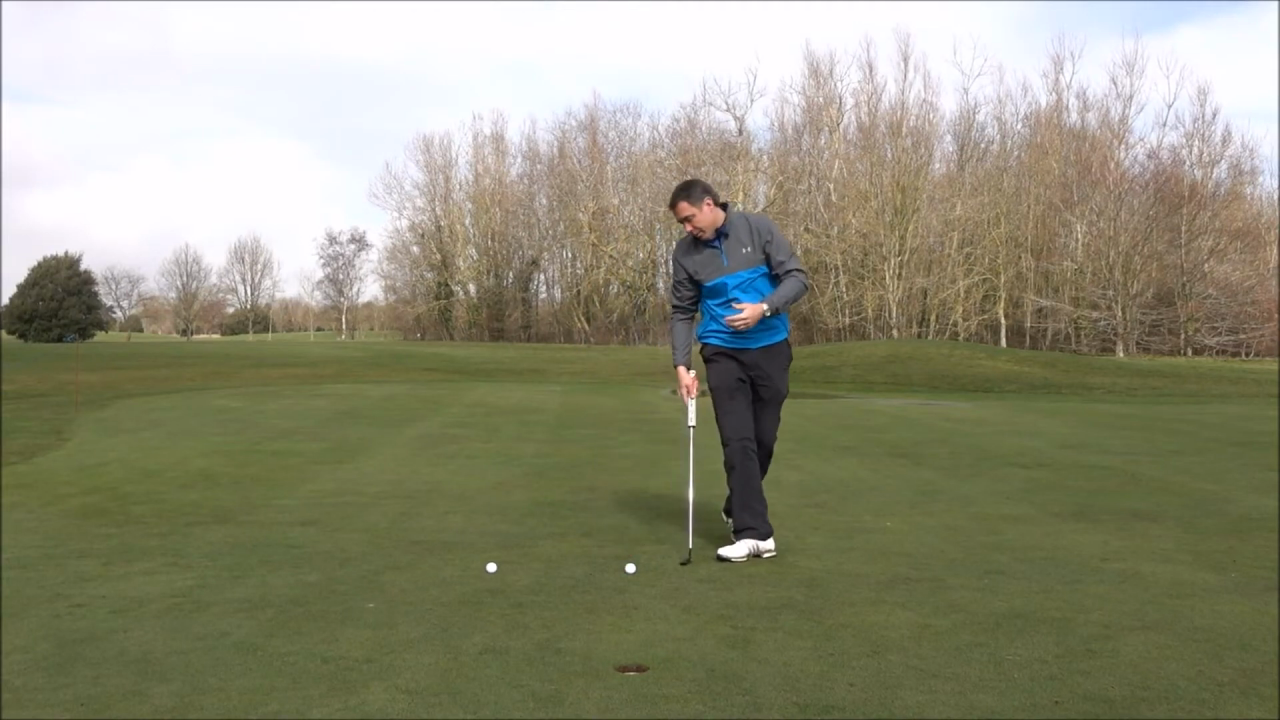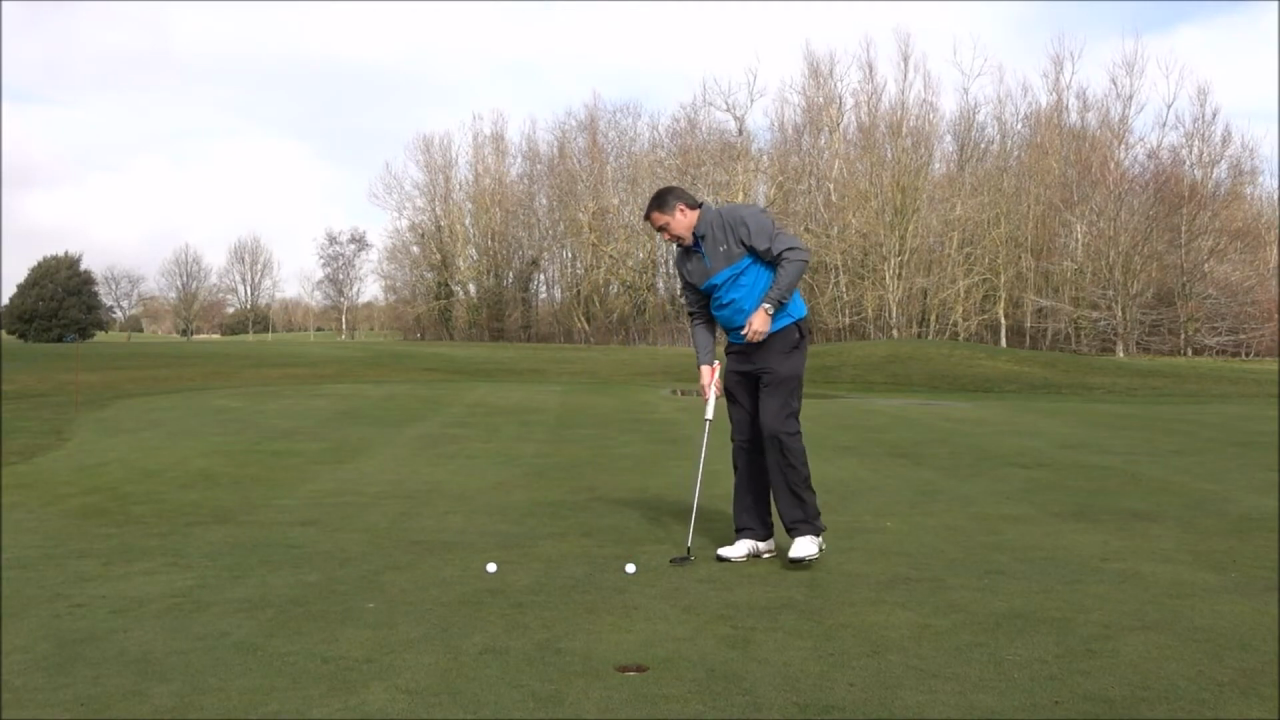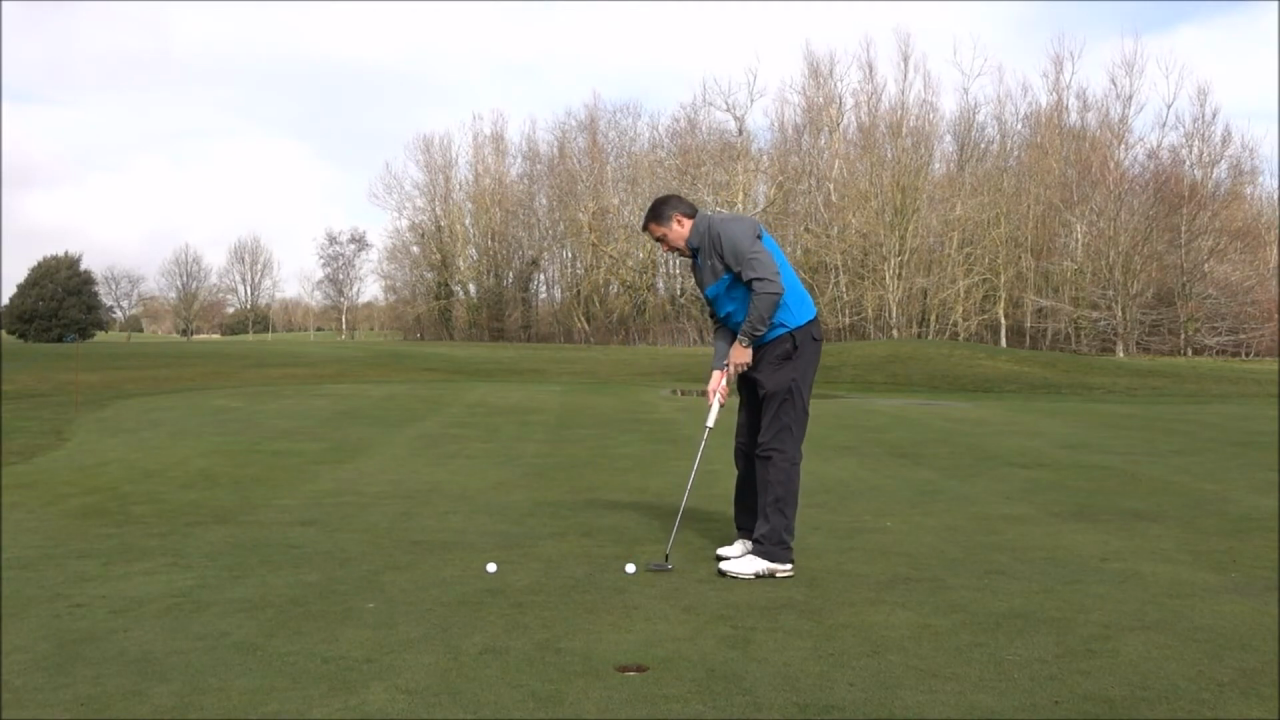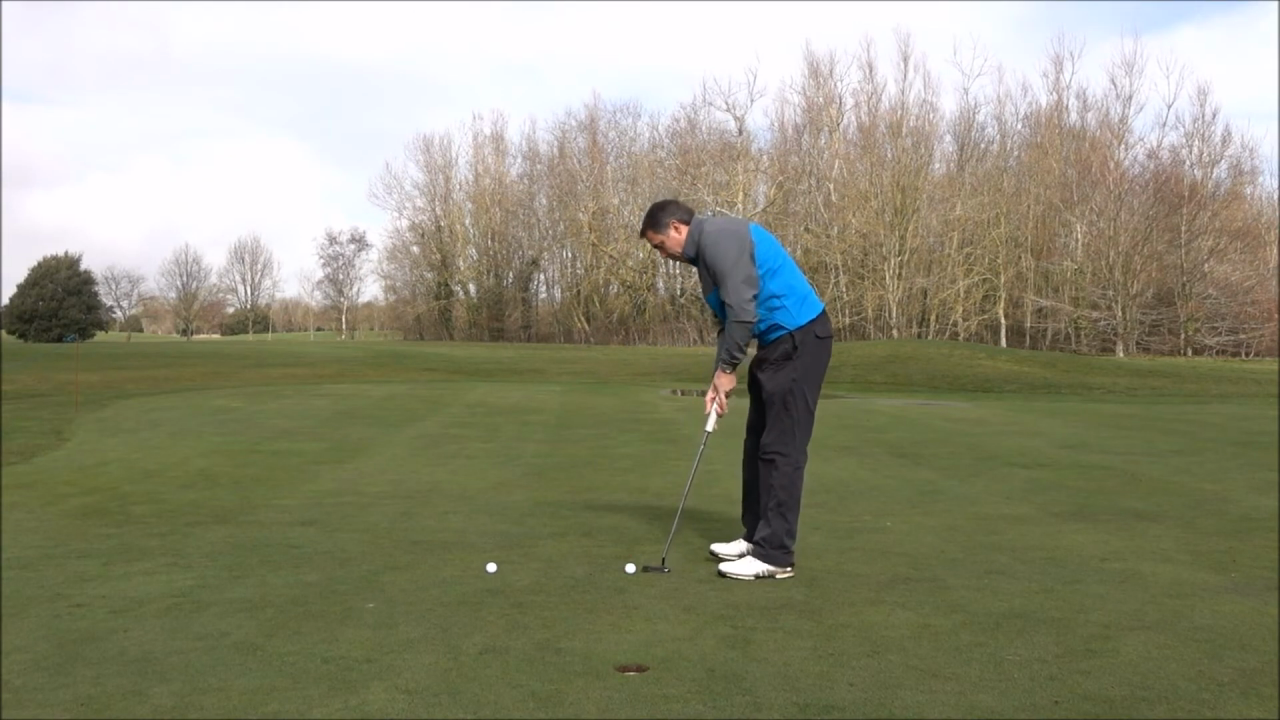
dt=0.4s
person 1, frame 1
left shoulder: (760, 228)
right shoulder: (685, 253)
left elbow: (796, 279)
right elbow: (682, 313)
left wrist: (763, 308)
right wrist: (681, 366)
left hip: (770, 350)
right hip: (723, 355)
left knee: (762, 440)
right knee: (738, 441)
left ankle: (737, 511)
right ankle: (754, 534)
person 1, frame 2
left shoulder: (740, 219)
right shoulder: (686, 260)
left elbow: (795, 256)
right elbow: (700, 317)
left wrist: (766, 308)
right wrist: (705, 364)
left hip: (781, 335)
right hip: (740, 348)
left knee: (777, 426)
right knee: (745, 439)
left ankle: (806, 529)
right ankle: (754, 533)
person 1, frame 3
left shoulder: (728, 230)
right shoulder: (699, 260)
left elbow: (769, 285)
right elbow: (723, 319)
left wrist: (745, 341)
right wrist: (719, 367)
left hip: (789, 341)
right hip: (757, 349)
left knee: (777, 445)
right knee: (748, 445)
left ankle: (774, 553)
right ankle: (752, 536)
person 1, frame 4
left shoulder: (718, 237)
right shoulder: (706, 250)
left elbow: (742, 311)
right elbow: (729, 319)
left wrist: (726, 368)
right wrist: (719, 376)
left hip: (797, 338)
right hip: (779, 340)
left knee: (780, 448)
right knee: (757, 443)
left ankle: (774, 555)
right ankle: (757, 536)
